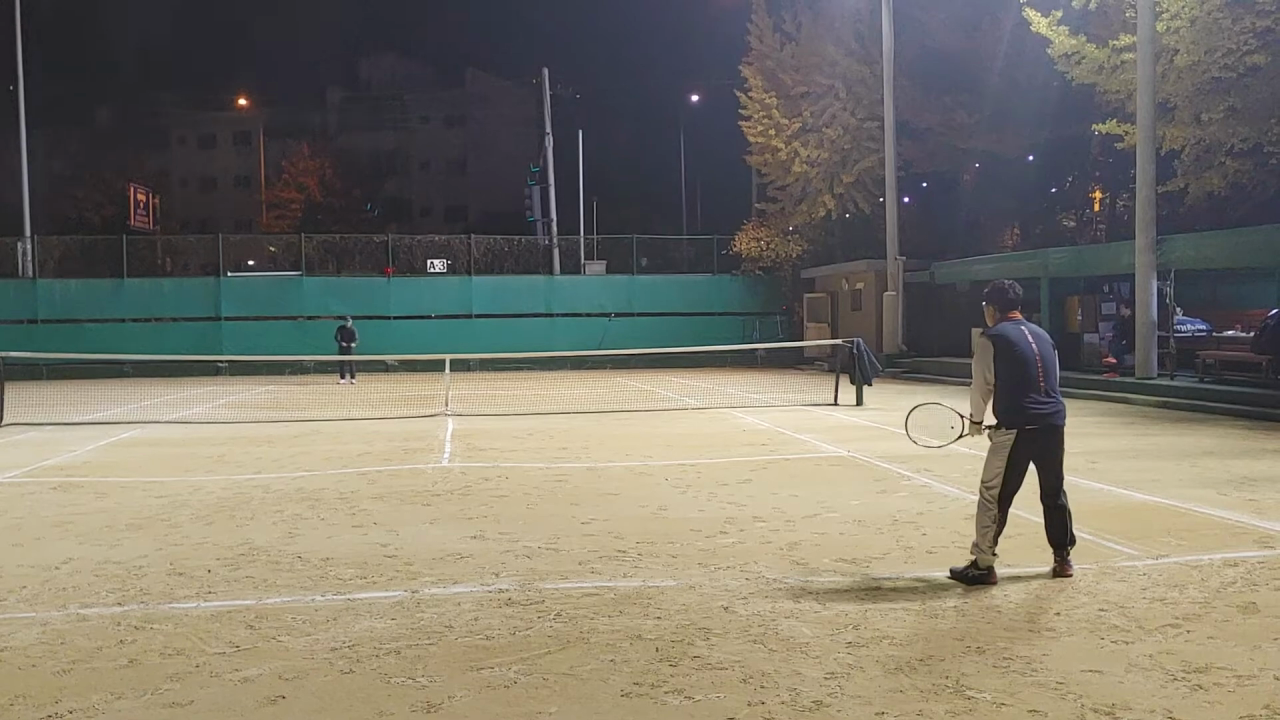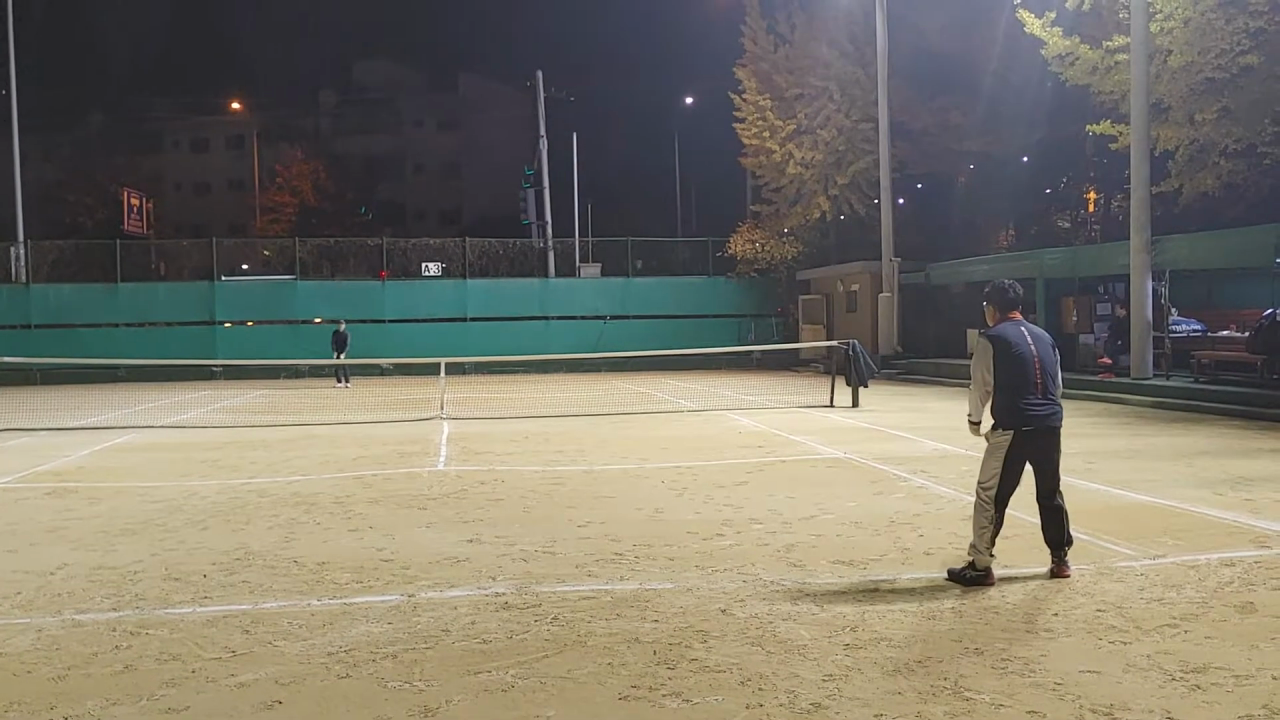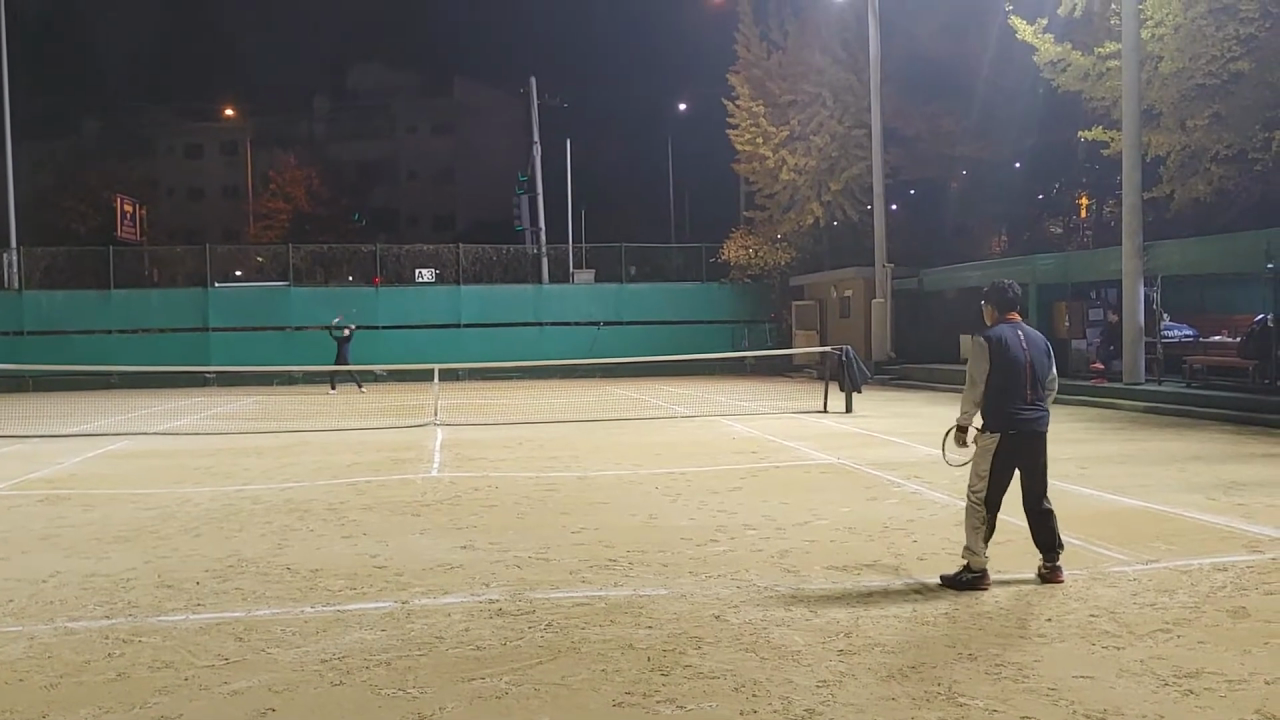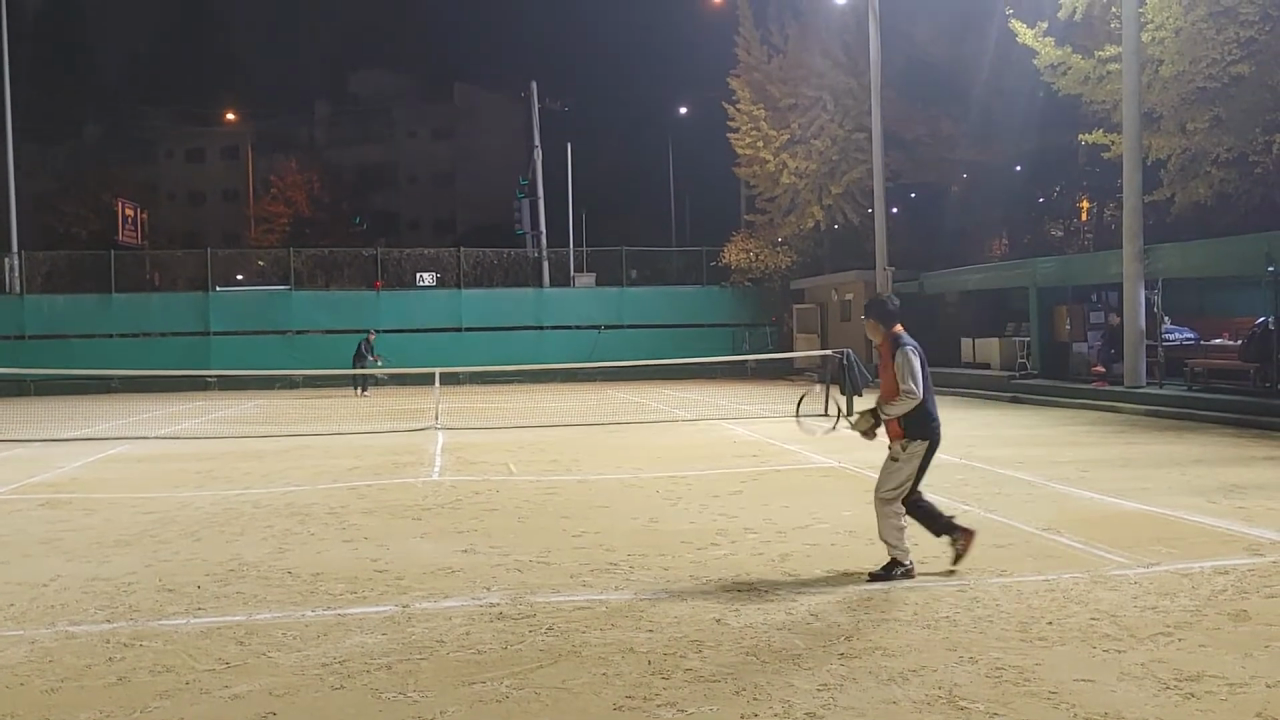
dt=1s
person 1, frame 1
left shoulder: (992, 338)
right shoulder: (1042, 335)
left elbow: (982, 385)
right elbow: (1052, 381)
left wrist: (976, 420)
left hip: (1016, 427)
right hip: (1052, 422)
left knee: (993, 496)
right knee: (1054, 492)
left ankle: (983, 565)
right ankle: (1063, 558)
person 1, frame 2
left shoulder: (992, 338)
right shoulder: (1044, 337)
left elbow: (981, 386)
right elbow: (1057, 386)
left wrist: (975, 419)
left hip: (1013, 428)
right hip: (1050, 425)
left knee: (990, 497)
right knee: (1050, 494)
left ankle: (980, 566)
right ankle: (1060, 559)
person 1, frame 3
left shoulder: (987, 339)
right shoulder: (1039, 339)
left elbow: (974, 388)
right elbow: (1051, 386)
left wrist: (963, 425)
left hip: (1000, 431)
right hip: (1036, 429)
left knee: (981, 498)
right knee: (1037, 497)
left ankle: (976, 568)
right ankle: (1052, 563)
person 1, frame 4
left shoulder: (904, 349)
right shoulder: (889, 349)
left elbow: (912, 396)
left wrist: (879, 415)
right wrist: (875, 415)
left hip: (915, 437)
right hip: (907, 436)
left knee: (887, 497)
right knee: (906, 495)
left ankle: (901, 562)
right ankle: (956, 532)
